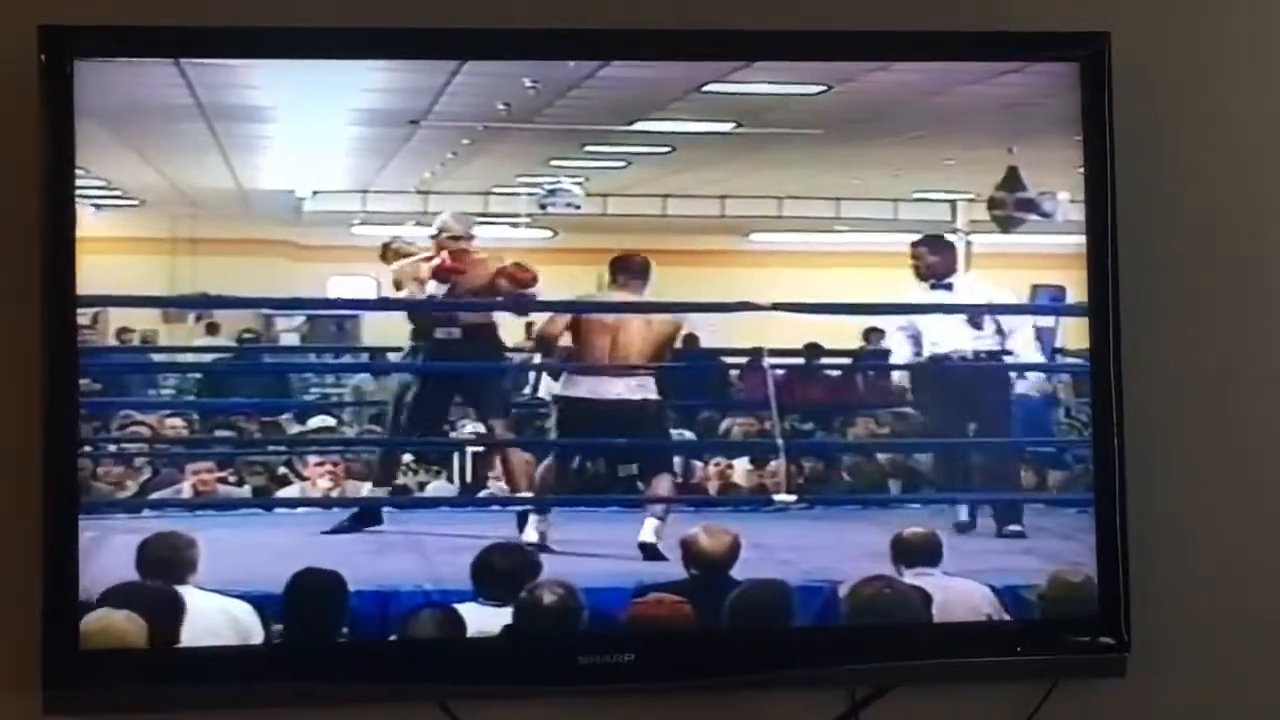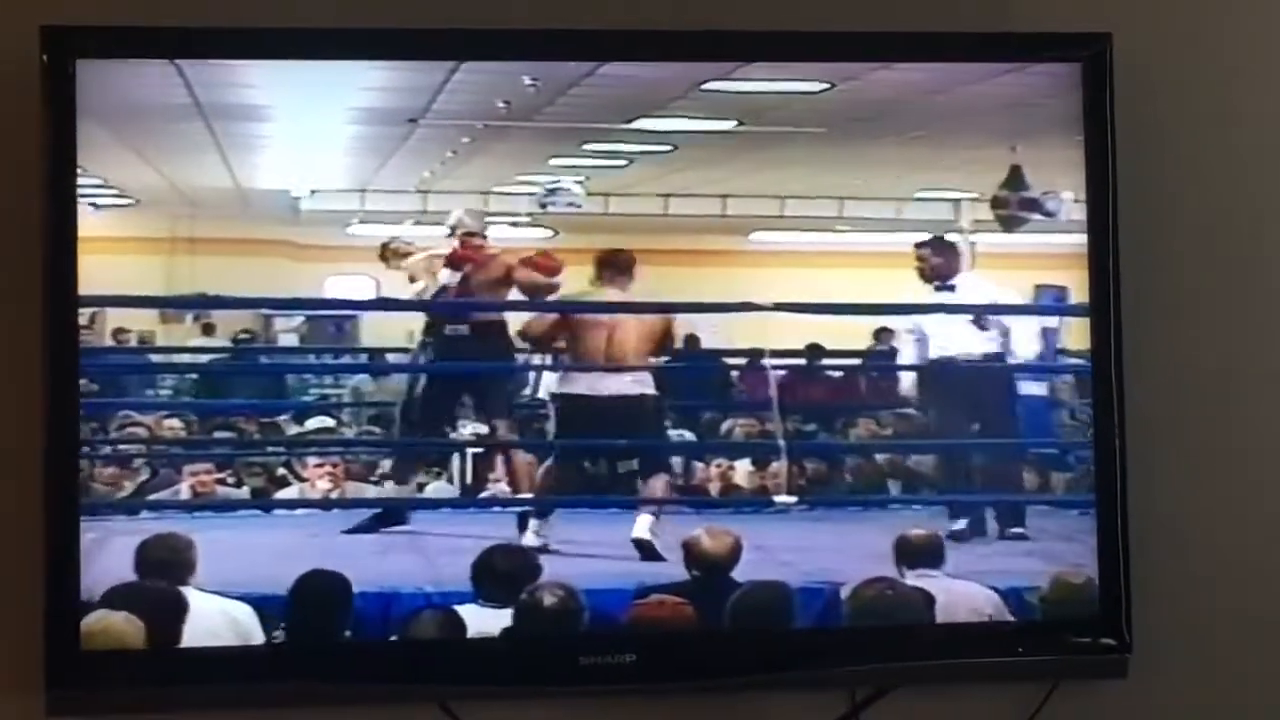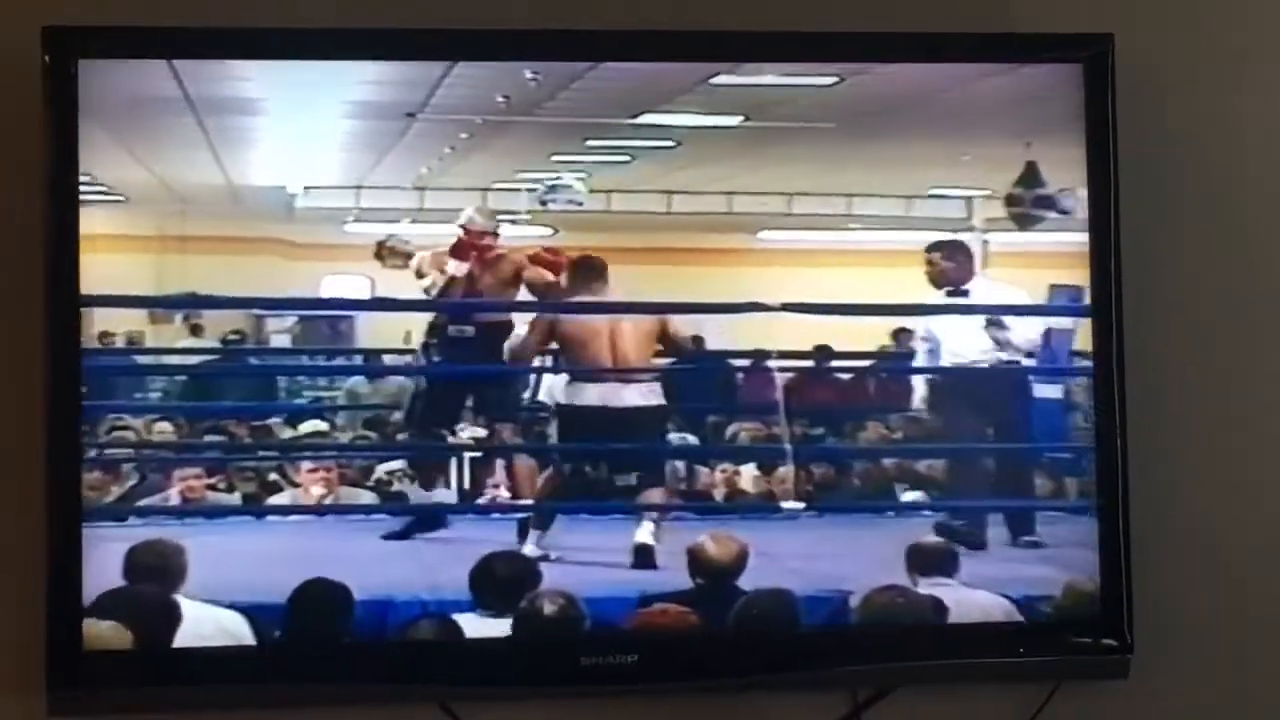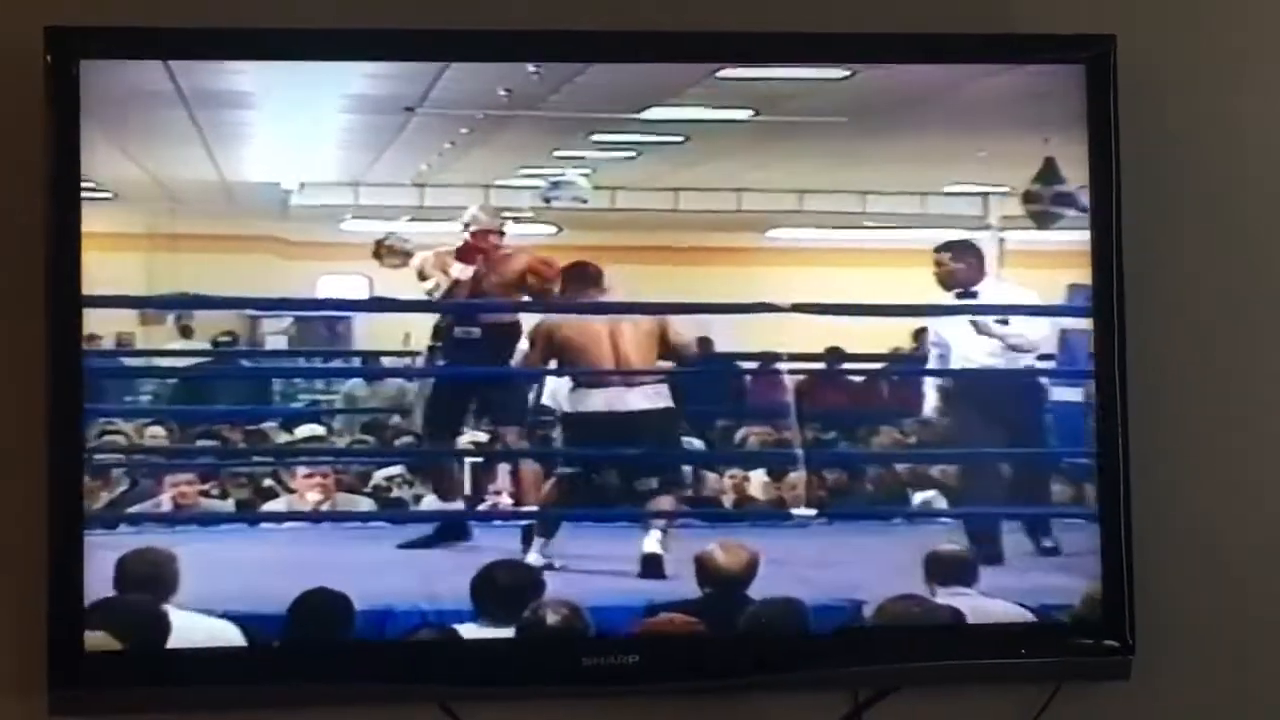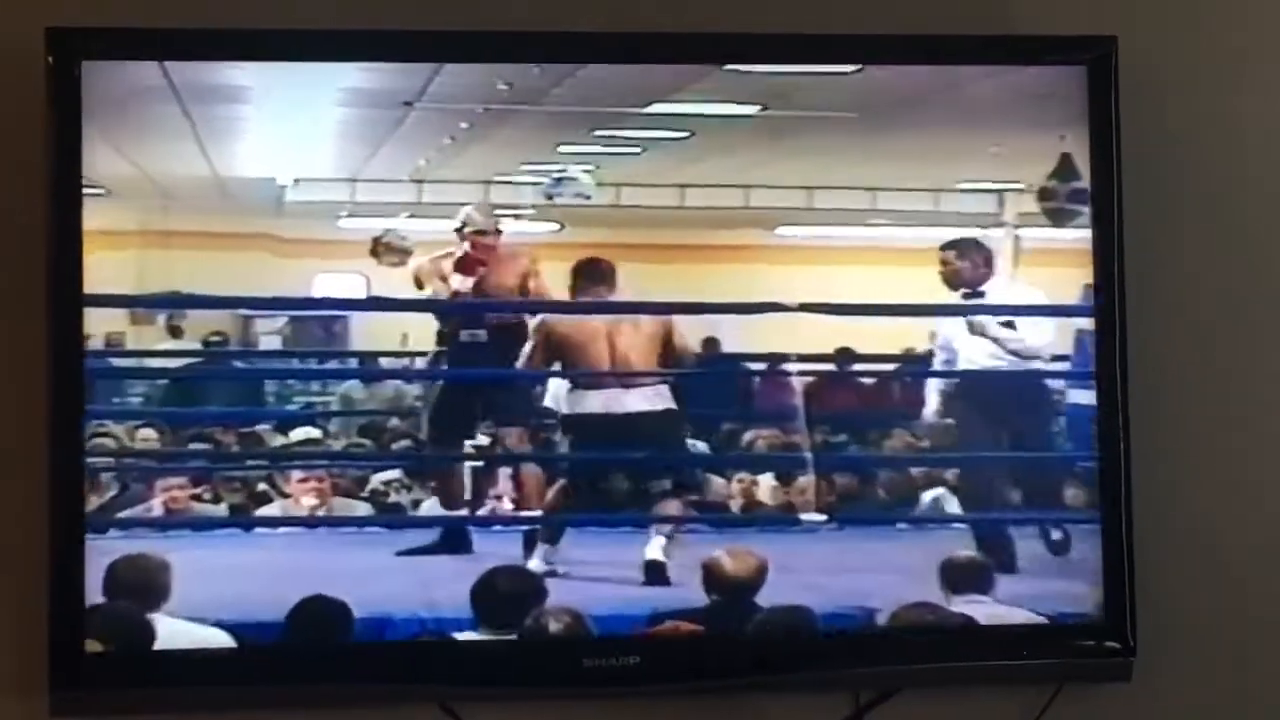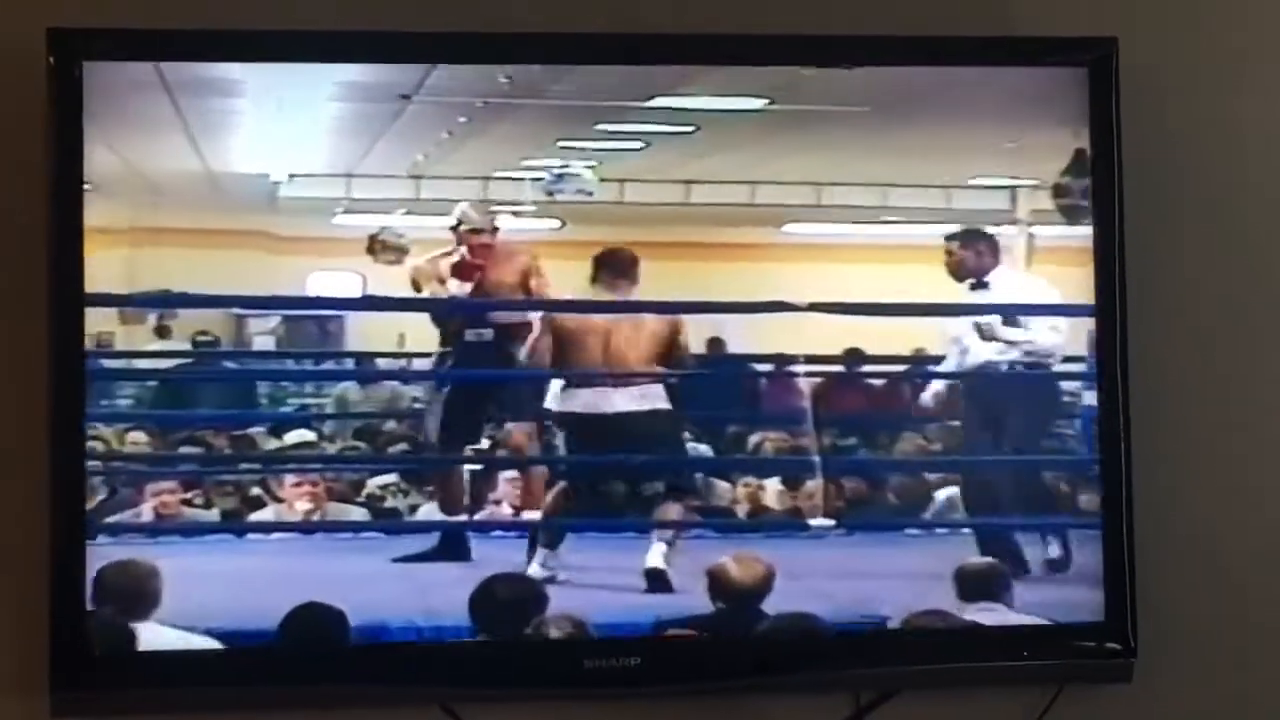
dt=0.1s
person 1, frame 1
left shoulder: (489, 266)
right shoulder: (410, 269)
right elbow: (417, 316)
left wrist: (524, 290)
right wrist: (437, 281)
left hip: (480, 352)
right hip: (434, 354)
left knee: (499, 431)
right knee: (401, 431)
right ankle: (369, 510)
person 1, frame 2
left shoulder: (503, 262)
left elbow: (540, 291)
right elbow: (432, 307)
left wrist: (549, 277)
right wrist: (451, 270)
left hip: (489, 350)
right hip: (443, 350)
left knee: (504, 431)
right knee: (414, 427)
right ankle: (394, 508)
person 1, frame 3
left shoulder: (514, 262)
right shoulder: (432, 261)
left elbow: (549, 292)
right elbow: (439, 301)
left wrist: (556, 275)
right wrist: (458, 264)
left hip: (494, 351)
right hip: (447, 350)
right knee: (423, 428)
right ankle: (430, 511)
person 1, frame 4
left shoulder: (519, 262)
right shoulder: (435, 261)
left elbow: (547, 299)
right elbow: (443, 304)
left wrist: (549, 282)
right wrist: (463, 266)
left hip: (500, 352)
right hip: (454, 352)
left knee: (511, 438)
right knee: (436, 438)
right ankle: (453, 522)
person 1, frame 5
left shoulder: (521, 262)
right shoulder: (433, 268)
right elbow: (446, 316)
right wrist: (463, 276)
left hip: (508, 357)
right hip: (459, 358)
left knee: (514, 443)
right knee: (442, 444)
right ankle: (455, 533)
person 1, frame 6
left shoulder: (521, 259)
right shoulder: (432, 269)
right elbow: (443, 319)
left wrist: (534, 340)
right wrist: (460, 281)
left hip: (512, 357)
right hip: (464, 358)
left knee: (520, 439)
right knee: (446, 448)
right ankle: (453, 539)
person 2, frame 1
left shoulder: (986, 291)
right shoulder: (917, 300)
left elbow: (1018, 328)
right elbow: (905, 336)
left wrist: (1032, 364)
right wrist: (900, 367)
left hip: (985, 371)
right hip: (939, 375)
left knee: (997, 443)
right knee: (949, 440)
left ankle: (1009, 519)
right ankle: (963, 504)
person 2, frame 2
left shoulder: (990, 291)
left elbow: (1023, 326)
right elbow: (911, 339)
left wrist: (1024, 354)
right wrist: (907, 375)
left hip: (991, 373)
right hip: (945, 377)
left knee: (1002, 447)
right knee: (952, 443)
left ankle: (1012, 522)
right ankle: (965, 516)
person 2, frame 3
left shoulder: (1005, 296)
right shoulder: (934, 309)
left elbow: (1032, 334)
right elbow: (925, 351)
left wrist: (1008, 338)
right wrist: (920, 389)
left hip: (1005, 382)
right hip: (958, 386)
left knee: (1014, 456)
right knee: (963, 452)
left ankle: (1023, 528)
right ankle: (967, 526)
person 2, frame 4
left shoulder: (1015, 296)
left elbow: (1035, 336)
right elbow: (936, 356)
left wrist: (993, 329)
right wrist: (931, 398)
left hip: (1016, 387)
right hip: (968, 391)
left knee: (1031, 463)
right knee: (976, 463)
left ankle: (1042, 532)
right ankle: (985, 542)
person 2, frame 5
left shoulder: (1023, 297)
right shoulder: (951, 312)
left elbow: (1040, 342)
right elbow: (944, 359)
left wrist: (994, 332)
right wrist: (934, 400)
left hip: (1022, 390)
right hip: (974, 394)
left knee: (1032, 467)
right knee: (978, 472)
left ankle: (1051, 521)
right ankle: (998, 553)
person 2, frame 6
left shoulder: (1030, 288)
right shoulder: (967, 300)
left elbow: (1053, 342)
right elbow: (959, 351)
left wrist: (1003, 334)
right wrist: (937, 386)
left hip: (1027, 386)
right hip: (981, 389)
left knee: (1019, 467)
right knee: (977, 476)
left ankle: (1053, 533)
right ankle: (1005, 556)
person 3, frame 1
left shoulder: (583, 305)
right shoulder: (669, 318)
left elbow: (546, 335)
left hip: (582, 395)
right hip: (636, 397)
left knee: (559, 461)
right knee: (659, 471)
left ankle: (533, 528)
right ankle: (650, 532)
person 3, frame 2
left shoulder: (573, 302)
right shoulder: (658, 312)
left elbow: (530, 332)
right elbow: (665, 350)
left wrist: (551, 346)
left hip: (580, 393)
right hip: (634, 394)
left knee: (562, 463)
right knee: (656, 470)
left ankle: (532, 532)
right ankle: (645, 528)
person 3, frame 3
left shoulder: (556, 315)
right shoulder: (649, 313)
left elbow: (518, 358)
right elbow: (685, 349)
left hip: (586, 402)
right hip: (643, 403)
left knee: (562, 473)
right knee: (650, 479)
left ankle: (532, 543)
right ankle: (645, 533)
person 3, frame 4
left shoulder: (552, 324)
right shoulder: (648, 315)
left elbow: (525, 372)
right elbow: (688, 354)
left hip: (592, 408)
right hip: (650, 406)
left knee: (567, 479)
right knee: (663, 486)
left ankle: (537, 551)
right ankle: (654, 542)
person 3, frame 5
left shoulder: (553, 322)
right shoulder: (654, 316)
left elbow: (529, 373)
right elbow: (685, 361)
left hip: (590, 410)
right hip: (651, 407)
left knee: (575, 483)
right knee: (670, 490)
left ankle: (541, 557)
right ankle: (656, 548)
person 3, frame 6
left shoulder: (562, 314)
right shoulder: (664, 317)
left elbow: (539, 365)
right elbow: (683, 364)
left hip: (584, 408)
right hip: (644, 408)
left knee: (574, 486)
right knee: (672, 492)
left ankle: (541, 562)
right ankle: (658, 555)
